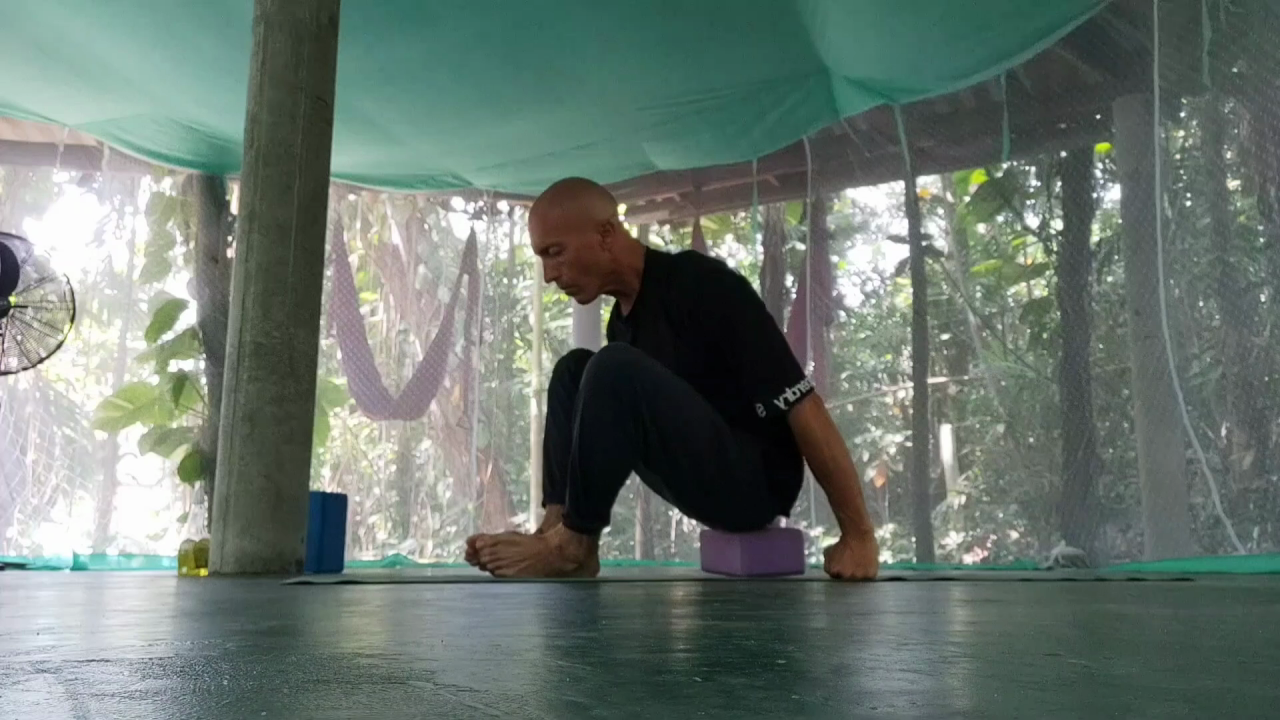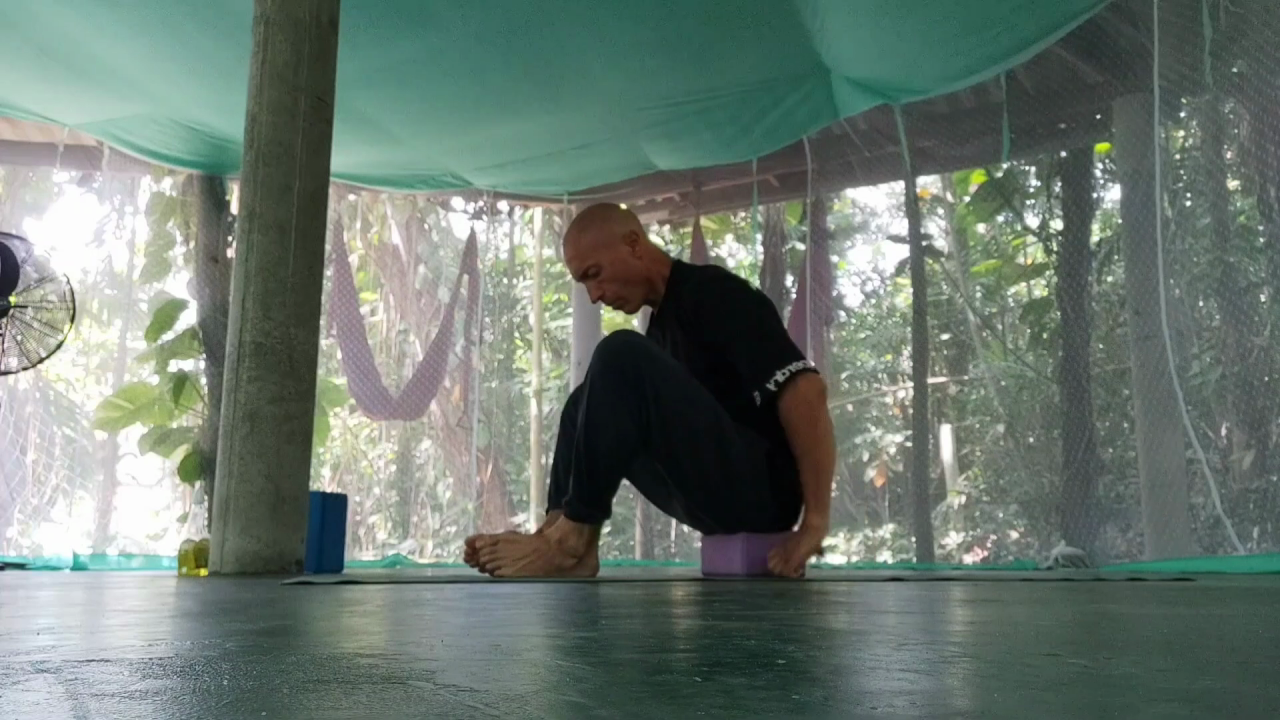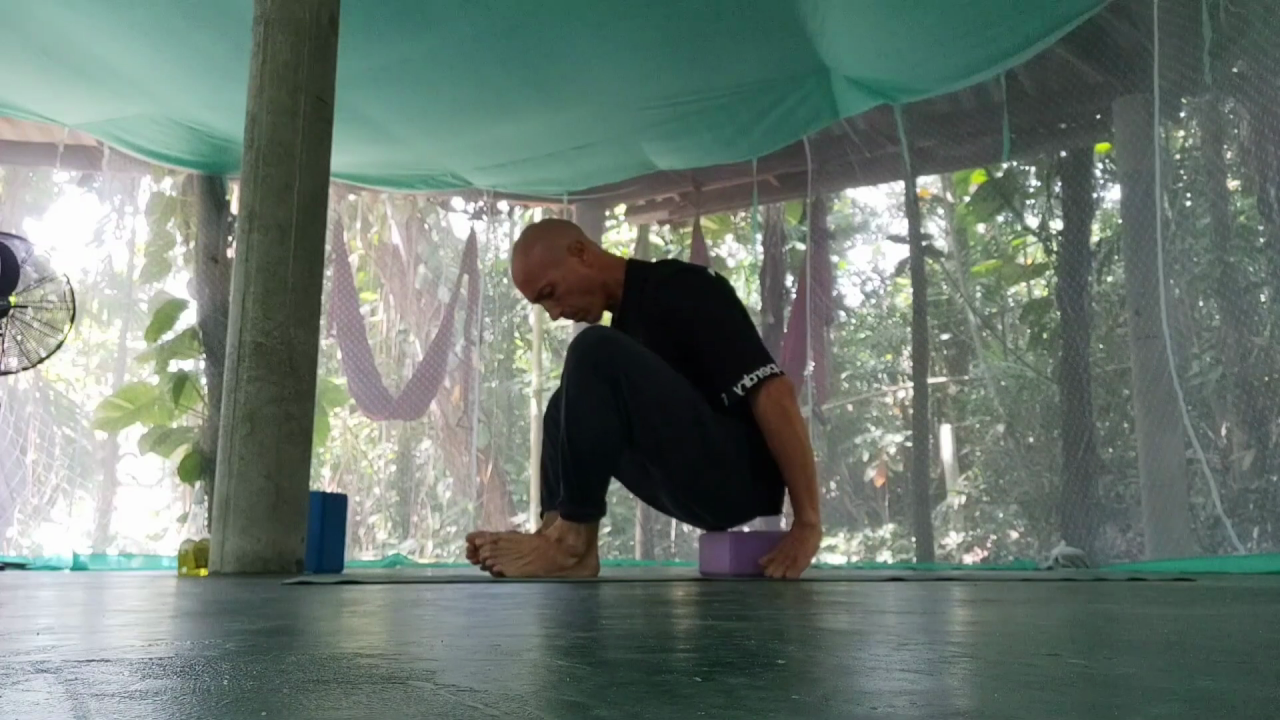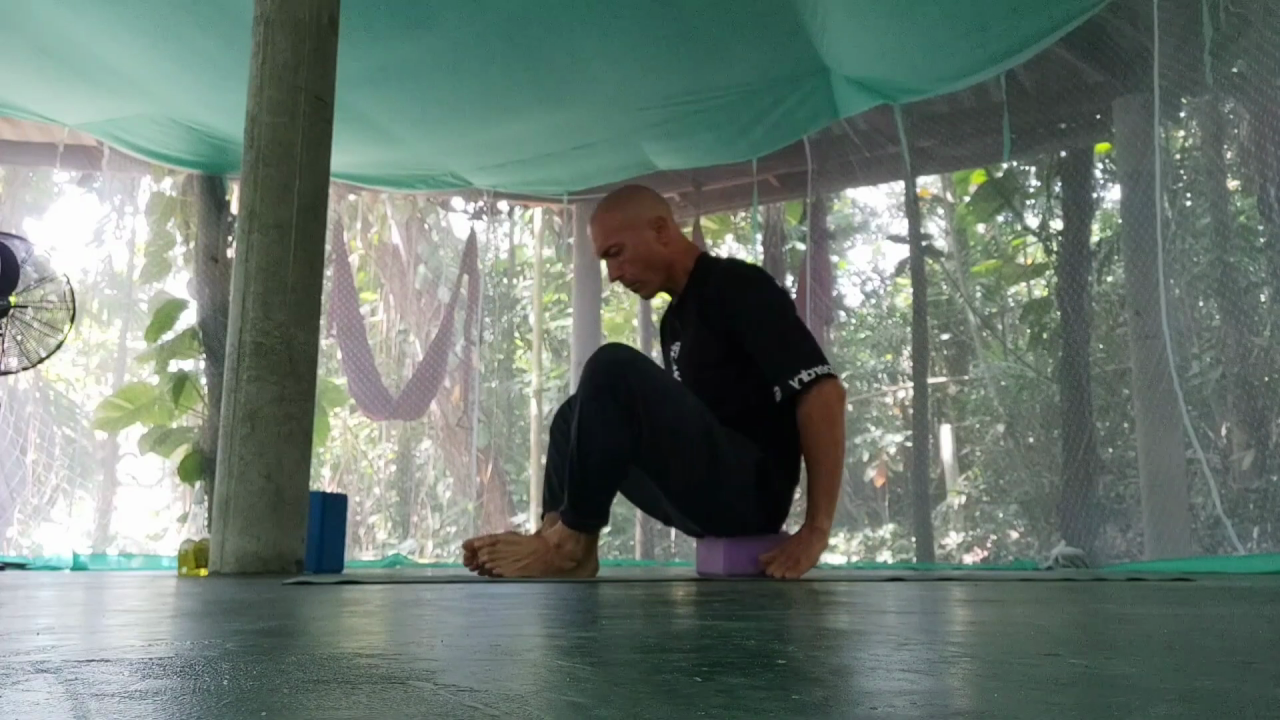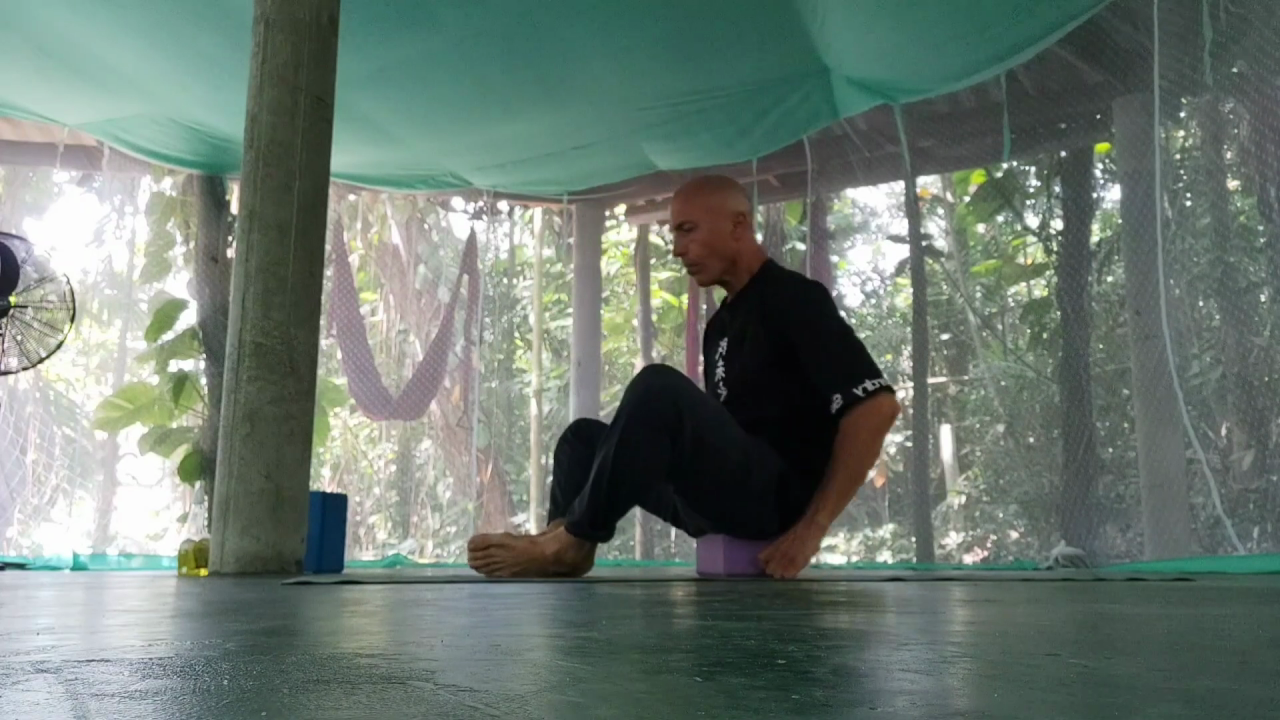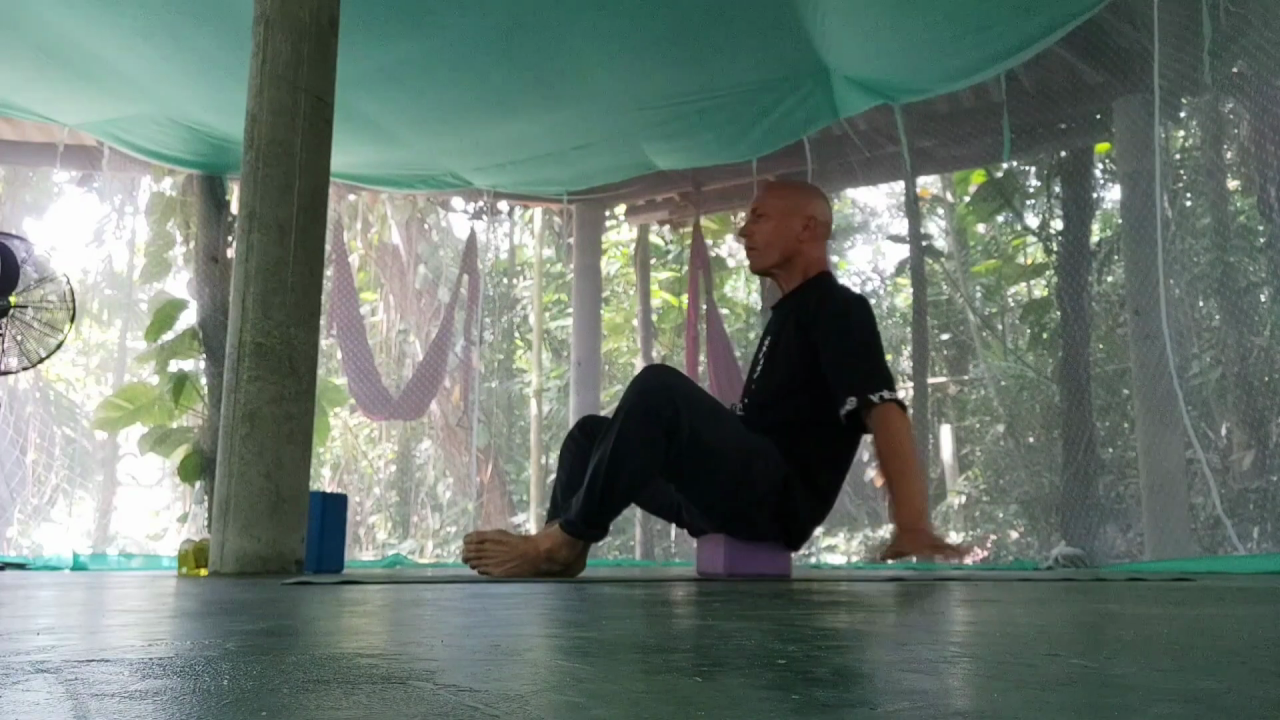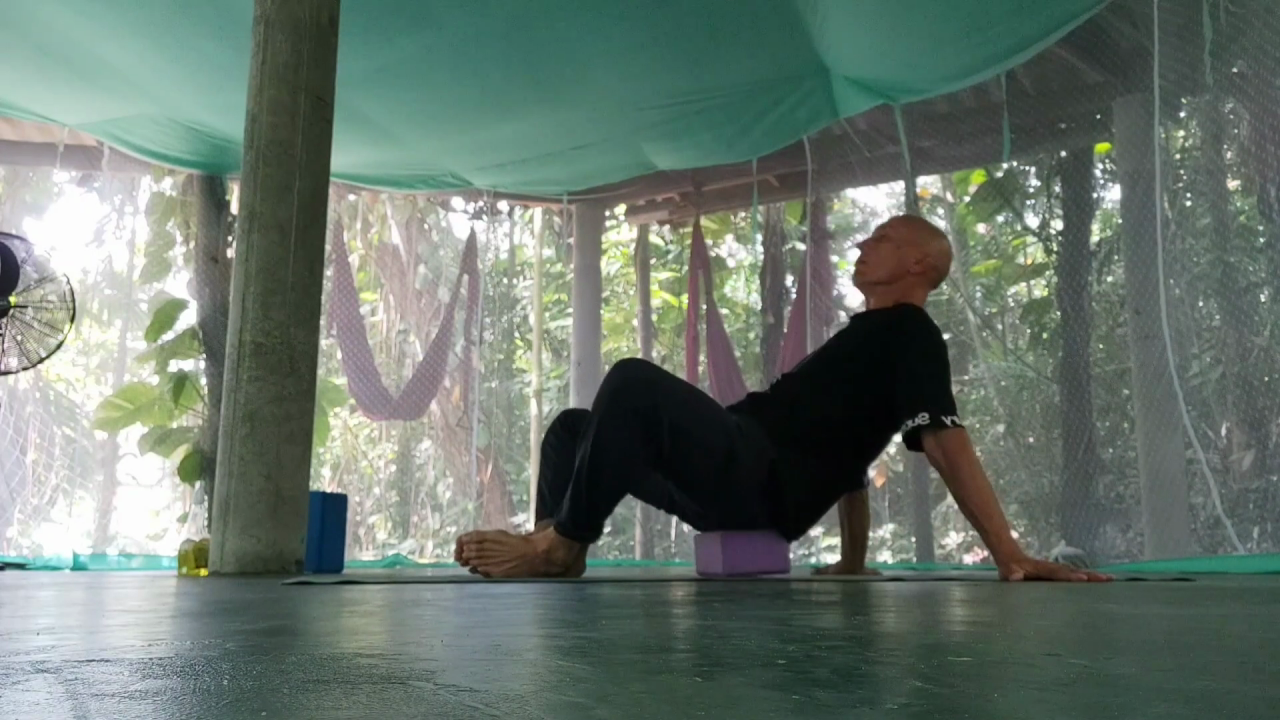
dt=0.7s
person 1, frame 1
left shoulder: (701, 288)
right shoulder: (621, 321)
left elbow: (800, 405)
left wrist: (858, 535)
left hip: (755, 484)
right hip: (703, 479)
left knee: (615, 370)
right knee: (574, 372)
left ankle: (574, 543)
right ankle: (560, 528)
person 1, frame 2
left shoulder: (715, 295)
right shoulder: (661, 323)
left elbow: (805, 389)
left wrist: (814, 522)
left hip: (758, 489)
right hip: (709, 492)
left knee: (620, 357)
right knee: (591, 400)
left ankle: (573, 538)
right ankle: (560, 528)
person 1, frame 3
left shoulder: (678, 290)
right shoulder: (626, 319)
left elbow: (773, 391)
left wrist: (807, 523)
left hip: (740, 480)
right hip: (695, 486)
left knee: (595, 354)
right knee: (569, 406)
left ankle: (572, 538)
right ankle: (557, 531)
person 1, frame 4
left shoulder: (739, 288)
right shoulder: (674, 321)
left elbow: (822, 392)
left wrist: (816, 530)
left hip: (750, 491)
right hip: (703, 494)
left knee: (613, 368)
right knee: (578, 413)
left ankle: (573, 541)
right ankle: (556, 533)
person 1, frame 5
left shoulder: (795, 299)
right shoulder: (721, 323)
left elbow: (875, 404)
left wrist: (812, 524)
left hip: (773, 495)
right hip: (720, 498)
left knee: (658, 387)
right knee: (584, 436)
left ankle: (572, 543)
right ankle: (560, 539)
person 1, frame 6
left shoulder: (836, 310)
right shoulder: (789, 314)
left elbow: (884, 411)
left wrist: (912, 524)
right wrist: (776, 520)
left hip: (771, 499)
right hip: (738, 493)
left knee: (660, 387)
right knee: (592, 431)
left ankle: (566, 543)
right ankle: (552, 553)
person 1, frame 7
left shoulder: (910, 333)
right shoulder: (865, 335)
left elbow: (946, 443)
right elbow: (846, 452)
left wrist: (1009, 555)
right wrist: (853, 561)
left hip: (767, 483)
right hip: (733, 477)
left knee: (632, 381)
right knee: (572, 430)
left ankle: (562, 544)
right ankle: (550, 561)
